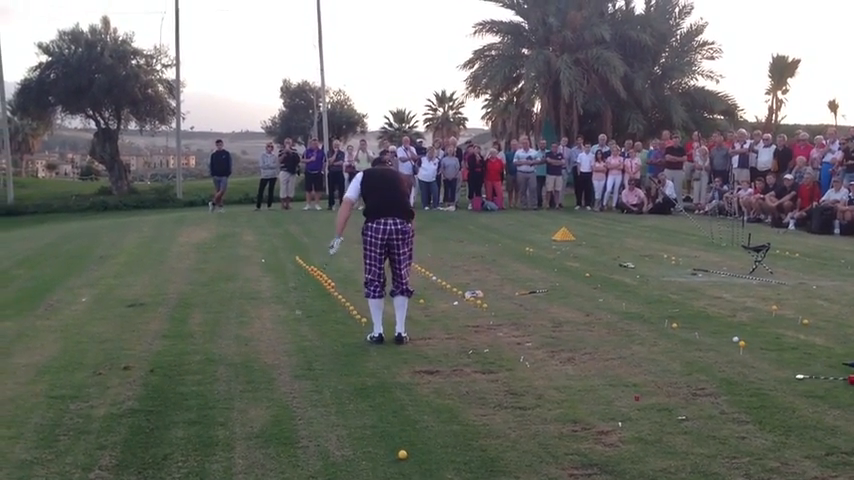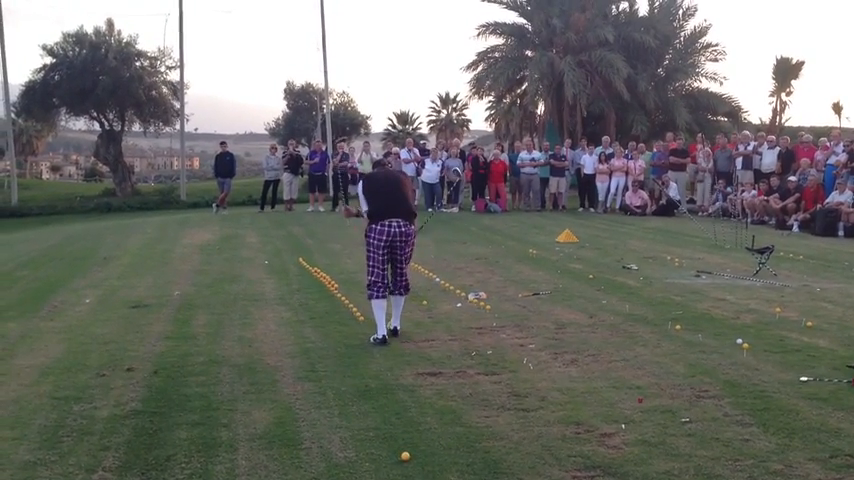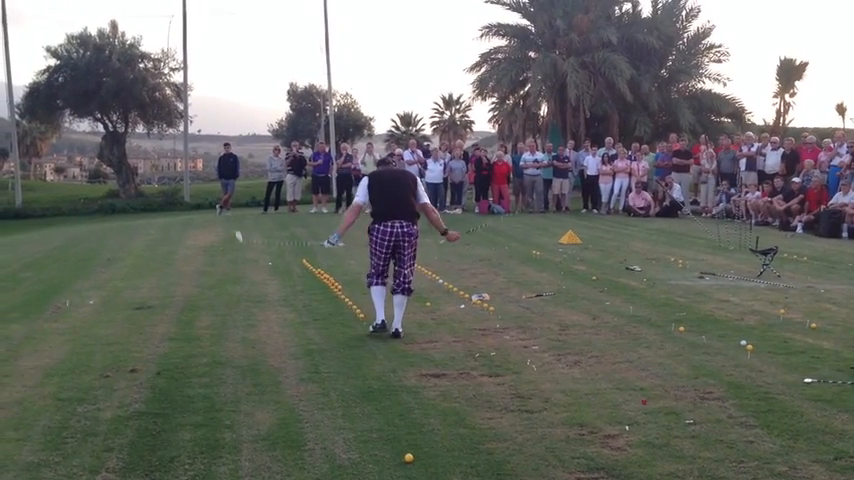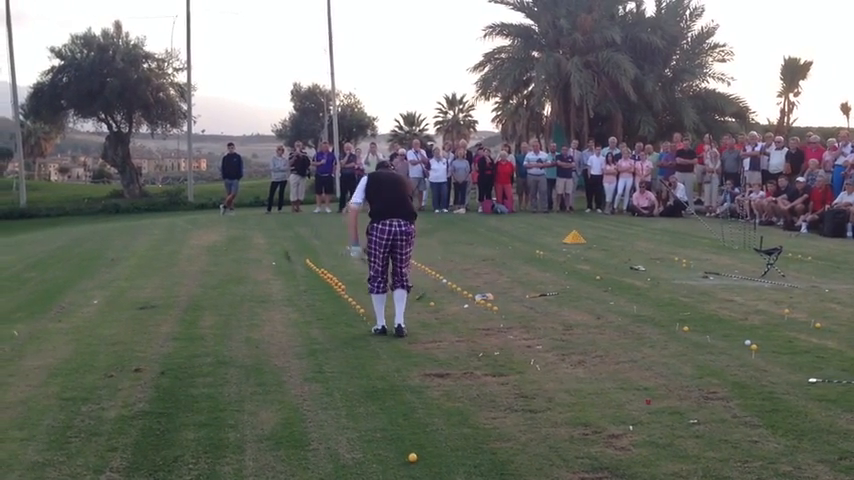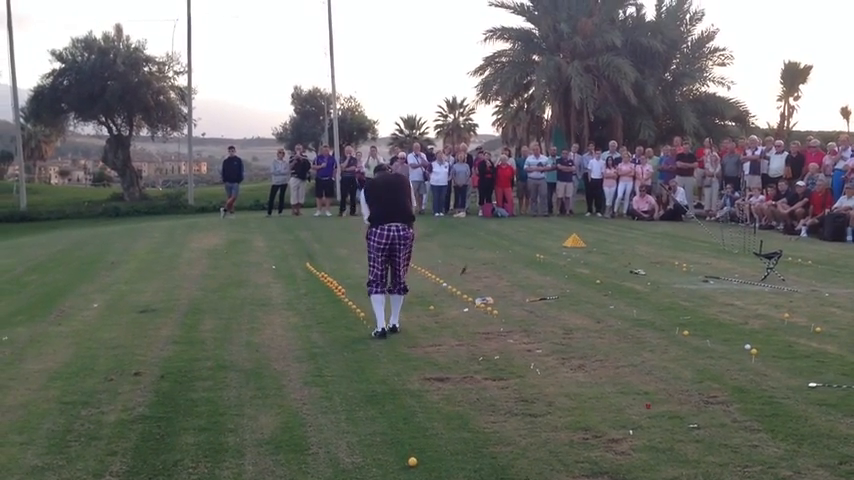
dt=0.4s
person 1, frame 1
left shoulder: (363, 175)
right shoulder: (402, 180)
left elbow: (347, 204)
left wrist: (337, 237)
left hip: (375, 226)
right hip: (403, 226)
left knee: (374, 280)
right knee: (402, 280)
left ankle: (377, 332)
right ankle: (400, 332)
person 1, frame 2
left shoulder: (365, 181)
right shoulder: (402, 177)
left elbow: (368, 214)
right wrist: (356, 213)
left hip: (379, 228)
right hip: (405, 227)
left knee: (377, 282)
right knee: (400, 278)
left ankle: (381, 333)
right ankle: (395, 325)
person 1, frame 3
left shoulder: (370, 179)
right shoulder: (410, 177)
left elbow: (356, 207)
right elbow: (427, 208)
left wrist: (338, 235)
right wrist: (444, 232)
left hip: (382, 228)
right hip: (408, 228)
left knee: (377, 274)
right knee: (403, 278)
left ankle: (379, 319)
right ankle: (397, 326)
person 1, frame 4
left shoulder: (368, 179)
right shoulder: (404, 181)
left elbow: (353, 209)
left wrist: (355, 243)
left hip: (380, 227)
right hip: (405, 227)
left knee: (378, 276)
right knee: (401, 276)
left ankle: (380, 324)
right ankle: (399, 323)
person 1, frame 5
left shoulder: (367, 188)
right shoulder: (404, 181)
left elbow: (369, 220)
left hip: (379, 232)
right hip: (404, 231)
left knee: (377, 280)
right knee: (398, 279)
left ankle: (380, 326)
right ankle: (394, 323)
